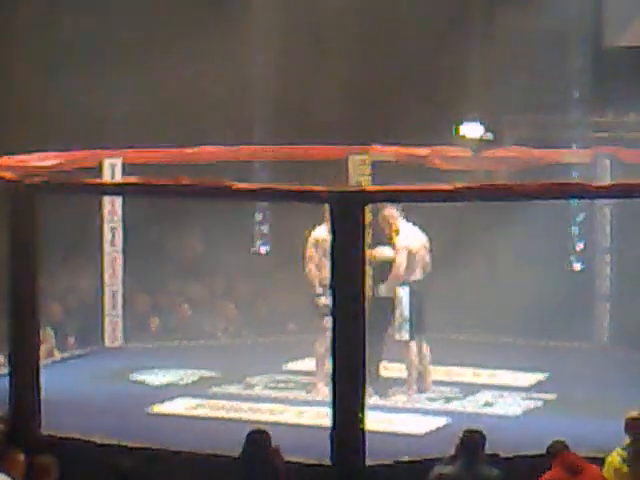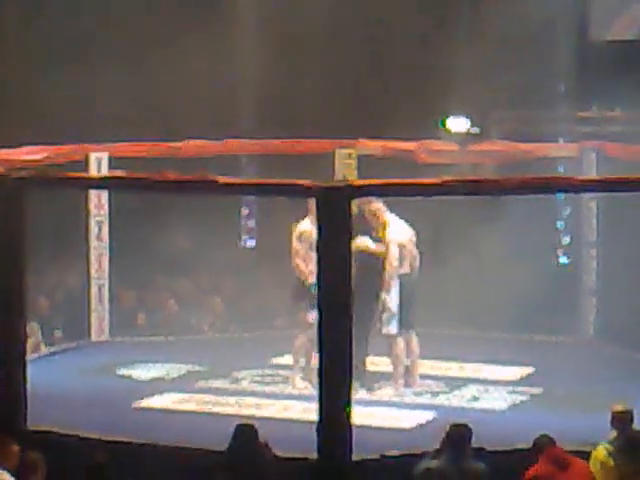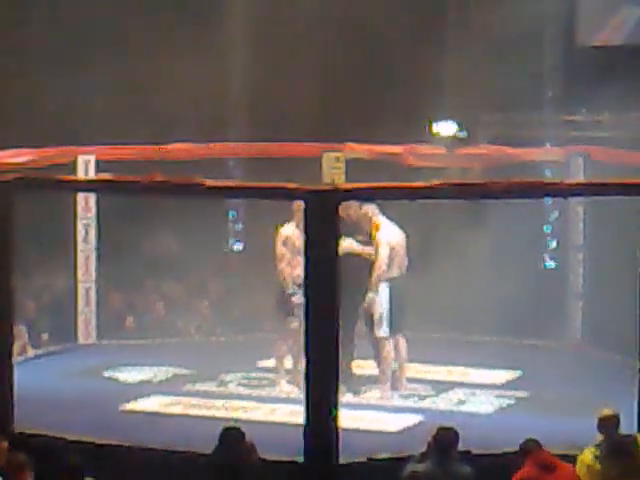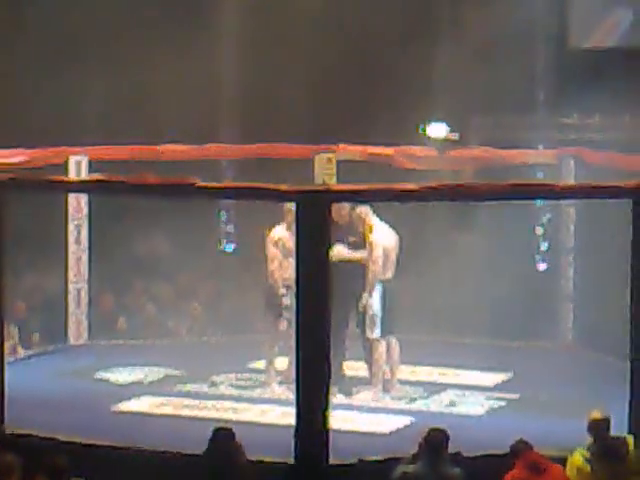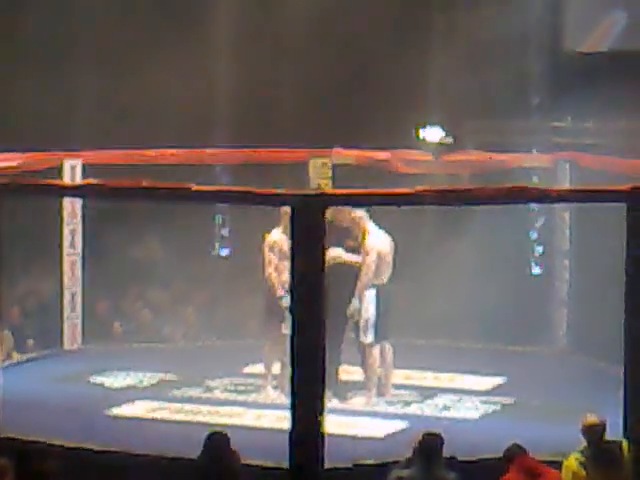
dt=0.3s
person 1, frame 1
right shoulder: (375, 228)
right elbow: (367, 255)
left wrist: (391, 255)
right wrist: (373, 254)
right knee: (376, 331)
right ankle: (373, 378)
person 1, frame 2
right shoulder: (356, 219)
left wrist: (372, 247)
right wrist: (353, 246)
left hip: (385, 280)
right hip: (363, 281)
right knee: (361, 324)
right ankle: (359, 371)
person 1, frame 3
right shoulder: (338, 226)
left elbow: (378, 252)
right elbow: (334, 250)
left wrist: (357, 248)
right wrist: (338, 249)
left hip: (369, 285)
right hip: (346, 286)
right knee: (346, 330)
right ankle: (346, 374)
person 1, frame 4
left shoulder: (359, 227)
right shoulder: (329, 228)
right elbow: (326, 254)
left wrist: (349, 254)
right wrist: (330, 254)
left hip: (360, 287)
right hip: (337, 287)
right knee: (337, 331)
right ankle: (338, 376)
person 1, frame 5
right shoulder: (327, 230)
right elbow: (323, 258)
left wrist: (346, 257)
right wrist: (326, 258)
right hip: (335, 291)
right knee: (334, 335)
right ankle: (333, 380)
person 2, frame 1
left shoulder: (402, 239)
right shoulder: (420, 235)
left elbow: (399, 272)
left wrist: (387, 287)
left hip: (408, 288)
right hip: (420, 286)
left knee: (409, 339)
right knee: (420, 336)
left ankle: (411, 388)
right ankle: (425, 381)
person 2, frame 2
left shoulder: (391, 232)
right shoulder: (406, 228)
left elbow: (392, 265)
right elbow: (415, 261)
left wrist: (384, 293)
left hip: (397, 283)
right hip: (409, 281)
left knee: (395, 333)
right knee: (409, 330)
left ankle: (398, 382)
right ankle: (413, 376)
person 2, frame 3
left shoulder: (383, 234)
right shoulder: (397, 232)
left elbow: (381, 266)
left wrist: (371, 293)
left hip: (386, 285)
right hip: (398, 282)
left knee: (384, 336)
right knee: (397, 334)
left ankle: (385, 385)
right ankle: (401, 380)
person 2, frame 4
left shoulder: (376, 236)
right shoulder: (391, 233)
left elbow: (375, 268)
left wrist: (366, 294)
left hip: (379, 287)
right hip: (390, 286)
left knee: (376, 338)
right knee: (389, 336)
left ankle: (376, 386)
right ankle: (392, 382)
person 2, frame 5
left shoulder: (371, 240)
right shoulder: (385, 238)
left elbow: (367, 273)
left wrist: (355, 299)
left hip: (372, 292)
right hip: (384, 290)
left knee: (370, 343)
right knee: (383, 341)
left ankle: (370, 392)
right ankle: (386, 386)
person 3, frame 1
left shoulder: (330, 235)
right shoulder: (320, 235)
right elbow: (310, 266)
right wrist: (318, 292)
left hip: (330, 289)
right hip: (324, 290)
left knee: (328, 334)
right knee: (325, 333)
left ankle: (323, 378)
right ankle: (319, 382)
person 3, frame 2
left shoulder: (316, 229)
right shoulder: (303, 229)
right elbow: (297, 261)
right wrist: (312, 283)
left hip: (316, 284)
right hip: (306, 285)
left knee: (313, 330)
right knee: (306, 329)
left ankle: (308, 371)
right ankle: (296, 374)
person 3, frame 3
left shoulder: (301, 233)
right shoulder: (287, 233)
right elbow: (282, 265)
right wrist: (291, 291)
left hip: (301, 288)
right hip: (291, 289)
left knee: (301, 333)
right knee: (288, 333)
left ankle: (297, 374)
right ankle: (280, 377)
person 3, frame 4
left shoulder: (293, 235)
right shoulder: (277, 235)
right elbow: (273, 267)
right wrist: (282, 293)
left hip: (292, 290)
right hip: (280, 291)
left knee: (293, 332)
right knee: (277, 334)
left ankle: (291, 373)
right ankle: (271, 378)
person 3, frame 5
left shoulder: (289, 238)
right shoulder: (274, 238)
right elbow: (270, 271)
right wrist: (281, 295)
left hip: (290, 293)
right hip: (280, 295)
left knee: (288, 338)
right knee: (275, 339)
left ankle: (283, 380)
right ankle: (268, 383)
